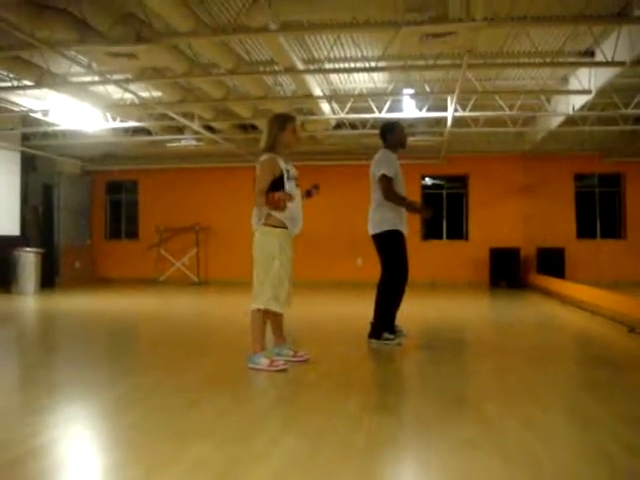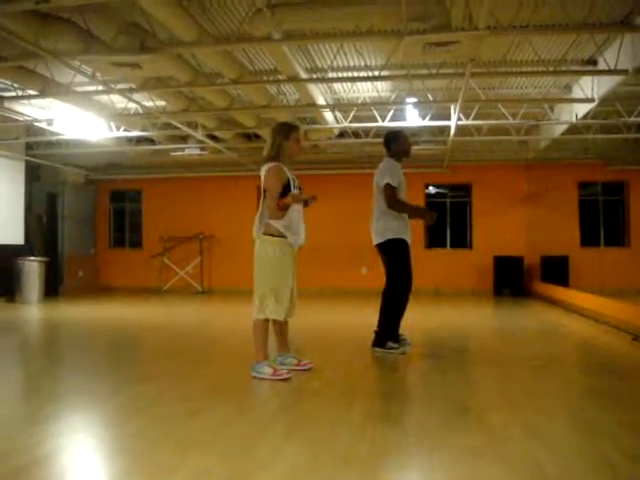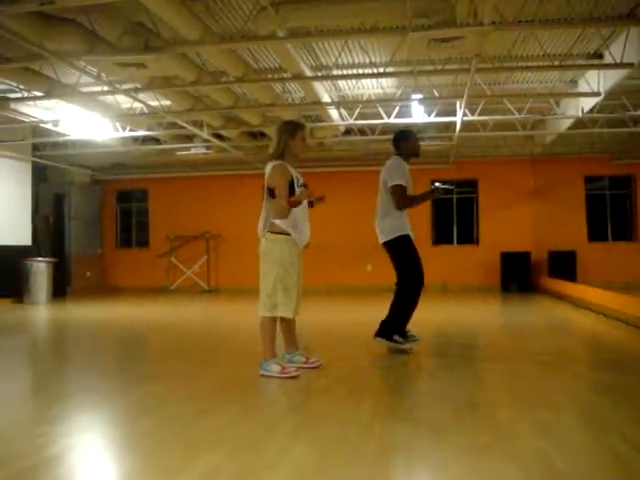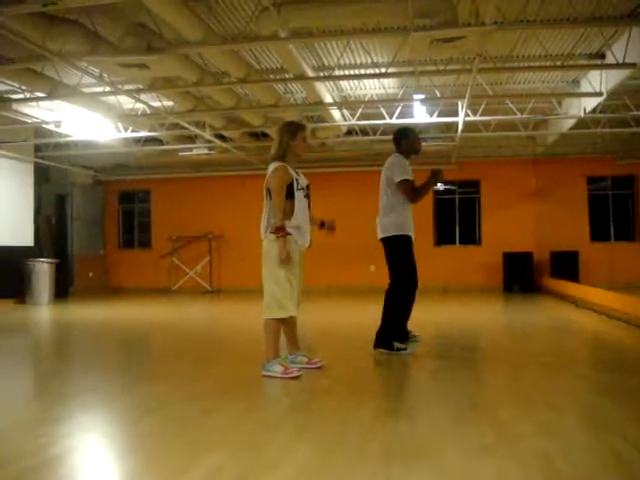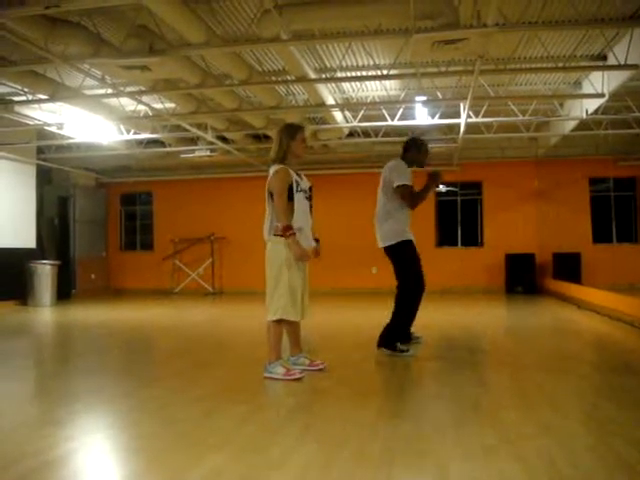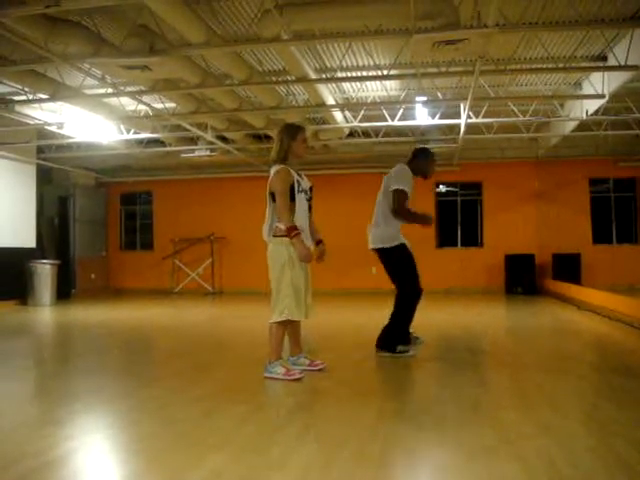
dt=0.3s
person 1, frame 1
left shoulder: (284, 164)
right shoulder: (269, 162)
right elbow: (258, 198)
left wrist: (309, 193)
right wrist: (278, 198)
left hip: (283, 235)
right hip: (271, 234)
left knee: (278, 293)
right knee: (266, 292)
left ankle: (280, 346)
right ankle: (257, 353)
person 1, frame 2
left shoulder: (284, 172)
right shoulder: (274, 170)
right elbow: (272, 210)
left wrist: (303, 202)
right wrist: (286, 202)
left hip: (285, 244)
right hip: (272, 243)
left knee: (283, 302)
right knee: (267, 301)
left ankle: (284, 355)
right ankle: (260, 362)
person 1, frame 3
left shoulder: (289, 171)
right shoulder: (278, 169)
right elbow: (280, 209)
left wrist: (310, 202)
right wrist: (298, 198)
left hip: (291, 242)
right hip: (277, 241)
left knee: (289, 300)
right knee: (274, 299)
left ankle: (292, 352)
right ankle: (268, 360)
person 1, frame 4
left shoulder: (294, 173)
right shoulder: (279, 170)
right elbow: (277, 211)
left wrist: (320, 224)
right wrist: (282, 244)
left hip: (294, 242)
right hip: (280, 243)
left knee: (290, 301)
right knee: (278, 300)
left ankle: (294, 353)
right ankle: (271, 361)
person 1, frame 5
left shoulder: (297, 175)
right shoulder: (280, 173)
right elbow: (281, 214)
left wrist: (312, 241)
right wrist: (293, 243)
left hip: (298, 245)
right hip: (284, 245)
left knee: (295, 303)
right knee: (281, 302)
left ankle: (296, 355)
right ankle: (273, 363)
person 1, frame 6
left shoulder: (297, 175)
right shoulder: (281, 173)
right elbow: (284, 214)
left wrist: (318, 241)
right wrist: (300, 243)
left hip: (297, 245)
right hip: (285, 245)
left knee: (296, 303)
right knee: (284, 303)
left ankle: (296, 355)
right ankle: (273, 363)
person 2, frame 1
left shoulder: (390, 159)
right shoulder: (385, 157)
right elbow: (388, 193)
left wrist: (412, 207)
right wrist: (416, 207)
left hip: (392, 225)
right hip: (386, 226)
left knee: (398, 275)
right knee: (393, 276)
left ankle: (386, 325)
right ankle: (379, 330)
person 2, frame 2
left shoulder: (393, 168)
right shoulder: (389, 167)
right elbow: (392, 201)
left wrist: (417, 212)
right wrist: (420, 212)
left hip: (395, 234)
right hip: (390, 235)
left knee: (402, 284)
right knee: (398, 285)
left ankle: (390, 334)
right ankle: (383, 339)
person 2, frame 3
left shoulder: (398, 166)
right shoulder: (397, 166)
right elbow: (401, 202)
left wrist: (424, 197)
right wrist: (428, 195)
left hip: (396, 231)
right hip: (394, 232)
left knee: (409, 280)
right knee: (413, 280)
left ankle: (397, 330)
right ankle: (388, 331)
person 2, frame 4
left shoulder: (397, 163)
right shoulder: (399, 163)
right elbow: (413, 196)
left wrist: (429, 181)
right wrist: (433, 180)
left hip: (397, 230)
right hip: (396, 231)
left knee: (407, 282)
right knee: (401, 284)
left ankle: (399, 331)
right ankle: (385, 339)
person 2, frame 5
left shoulder: (396, 168)
right shoulder: (398, 168)
right elbow: (412, 201)
left wrist: (429, 185)
right wrist: (431, 184)
left hip: (395, 236)
right hip: (397, 237)
left knee: (409, 285)
right knee: (414, 286)
left ankle: (402, 333)
right ankle: (389, 340)
person 2, frame 6
left shoulder: (401, 174)
right shoulder: (403, 173)
right elbow: (397, 209)
left wrist: (416, 218)
right wrist: (420, 218)
left hip: (388, 239)
right hip: (388, 241)
left knee: (408, 289)
right knee: (411, 290)
left ankle: (401, 335)
right ankle: (388, 342)
